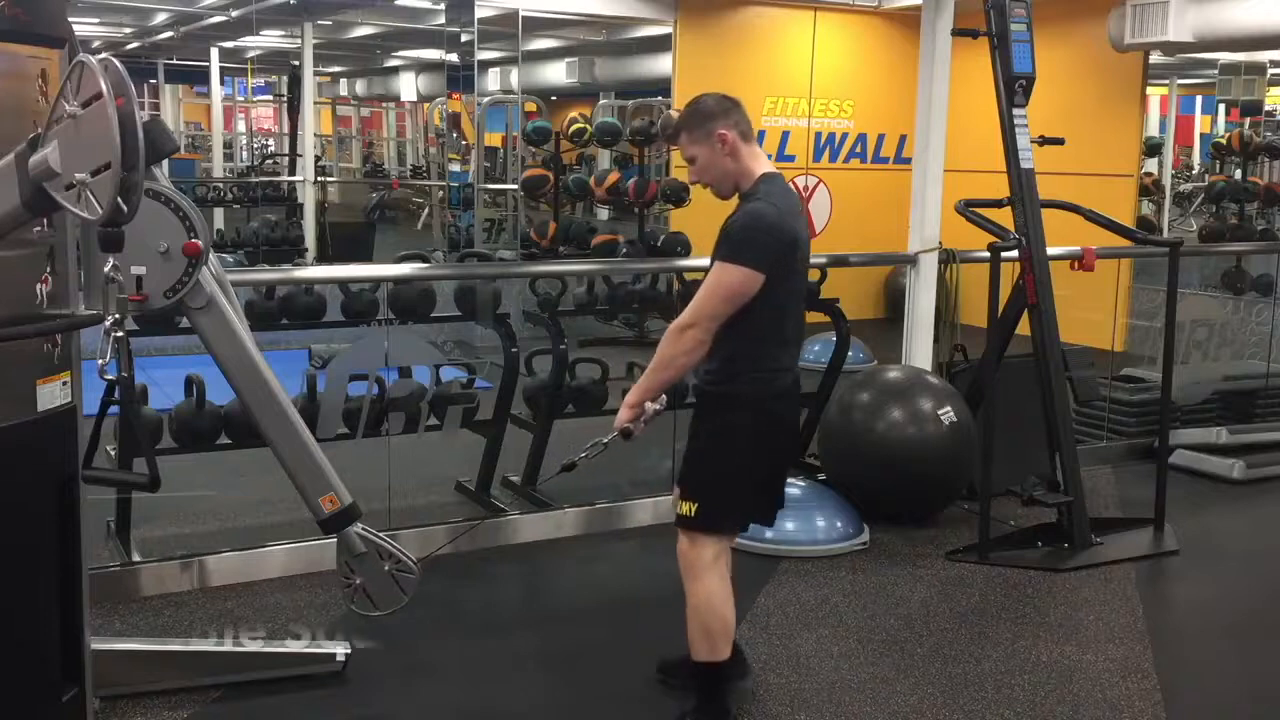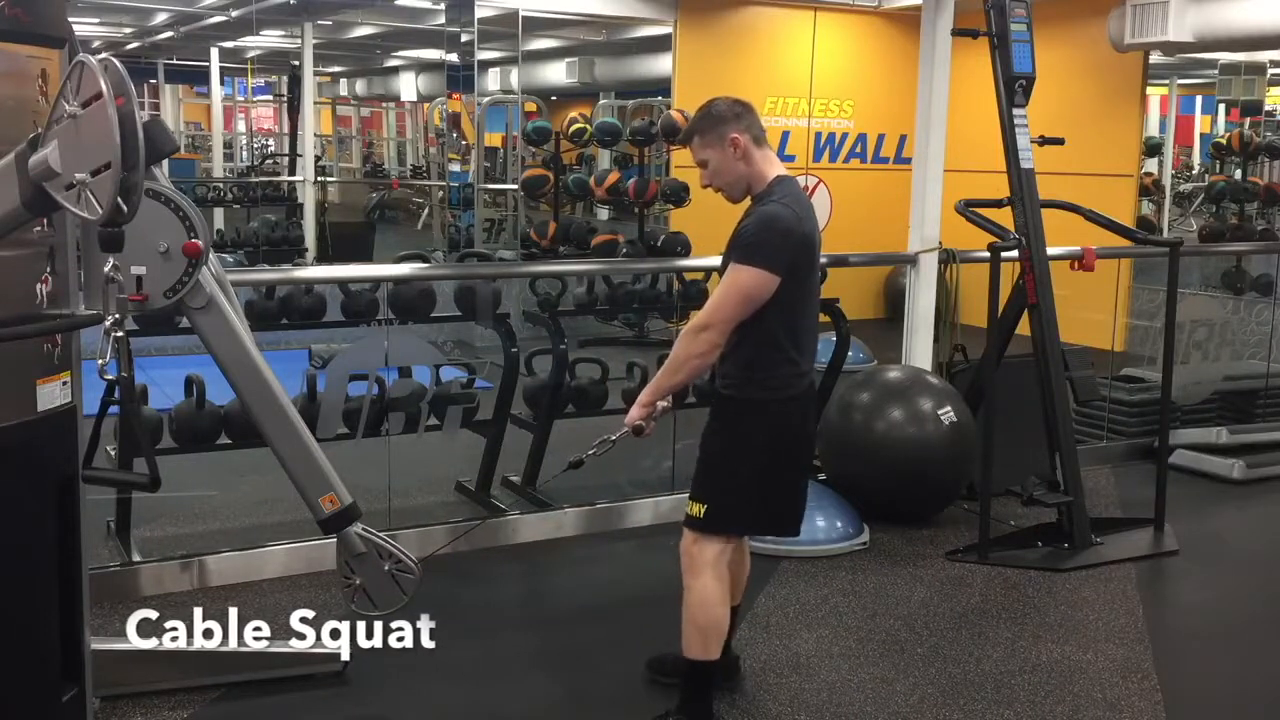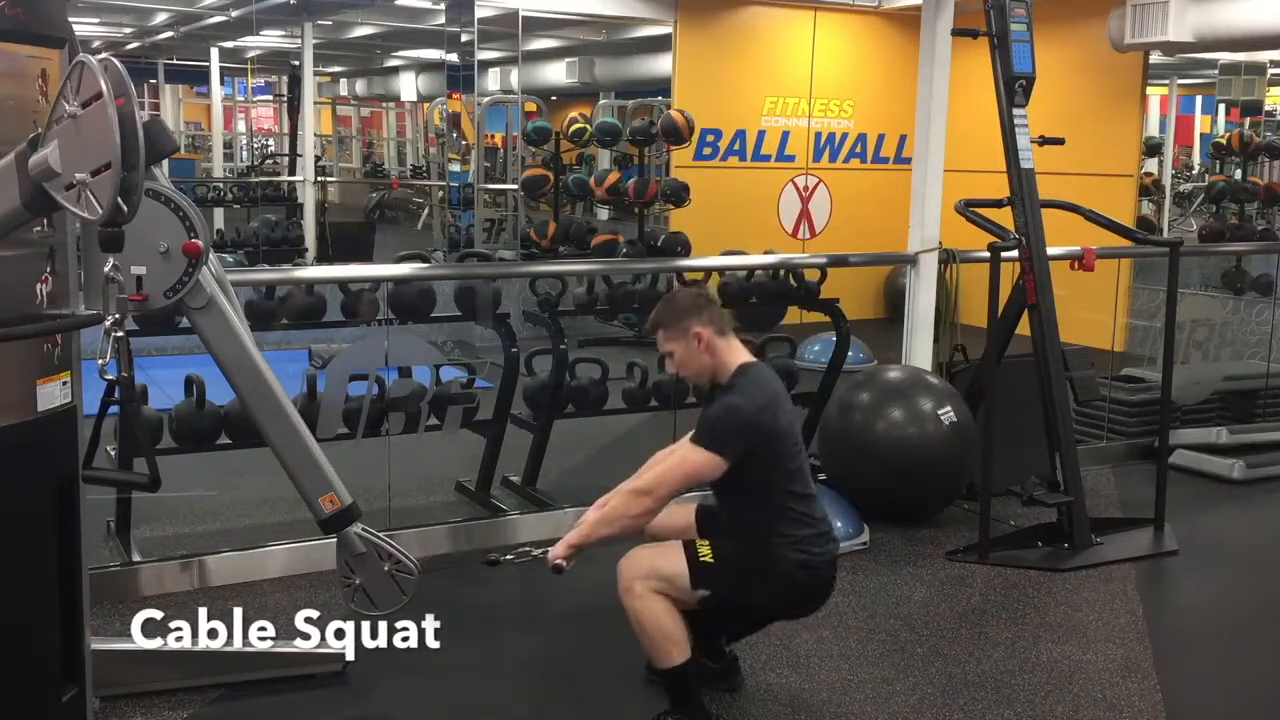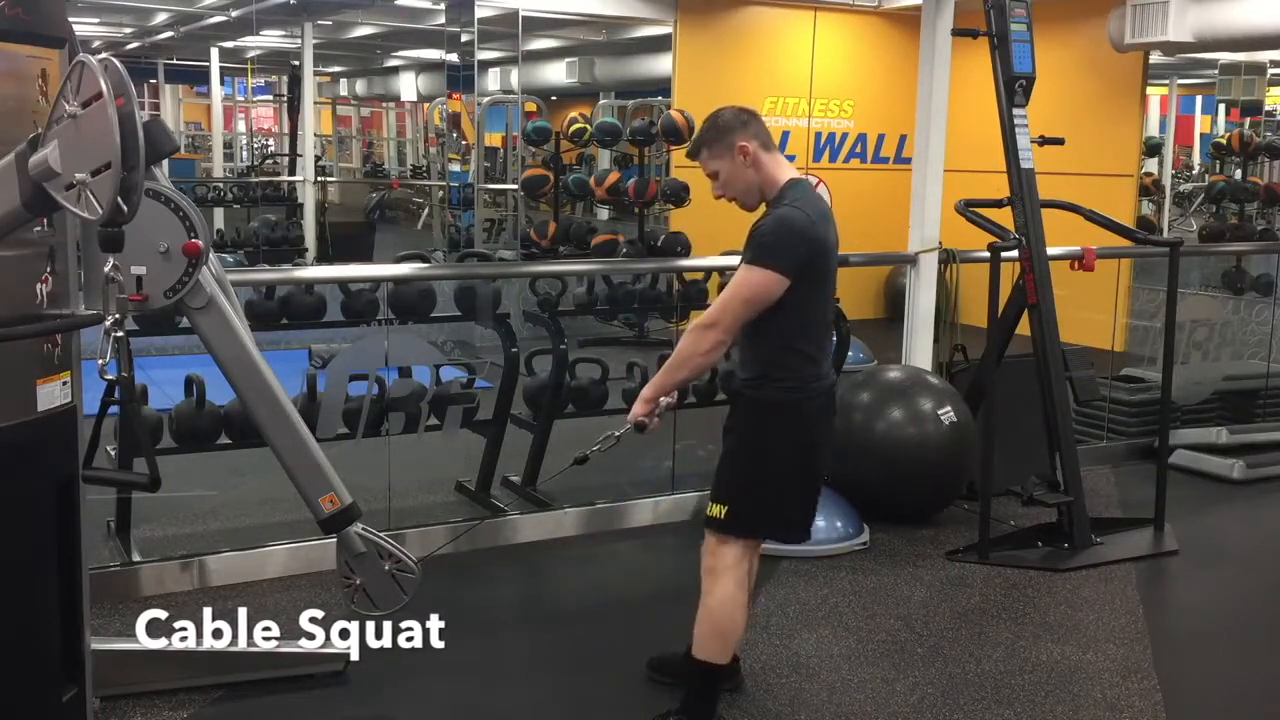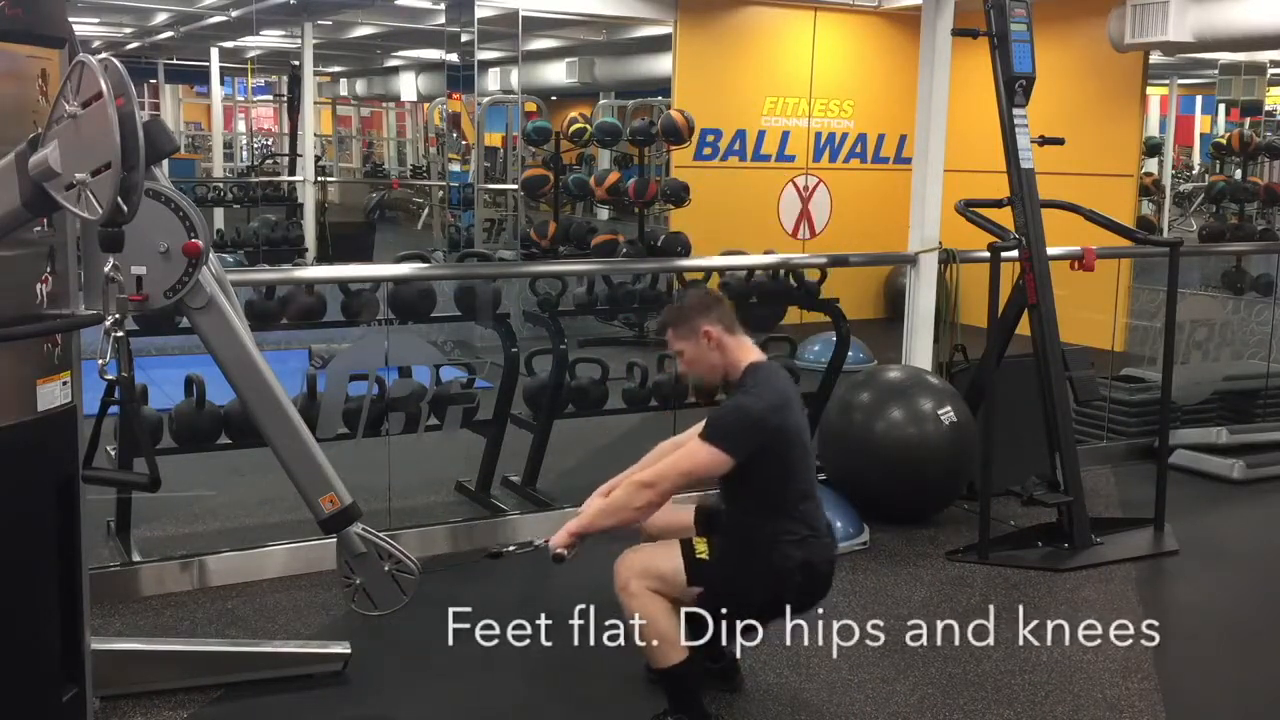
dt=1s
person 1, frame 1
left shoulder: (758, 219)
right shoulder: (773, 203)
left elbow: (696, 327)
right elbow: (711, 322)
left wrist: (637, 399)
right wrist: (657, 386)
left hip: (745, 405)
right hip: (749, 396)
left knee: (699, 551)
right knee: (703, 520)
right ankle: (722, 654)
person 1, frame 2
left shoulder: (772, 221)
right shoulder: (783, 205)
left elbow: (710, 330)
right elbow: (727, 323)
left wrist: (649, 398)
right wrist: (666, 388)
left hip: (762, 406)
right hip: (769, 397)
left knee: (703, 550)
right knee: (728, 535)
right ankle: (715, 656)
person 1, frame 3
left shoulder: (742, 410)
right shoulder: (747, 383)
left elbow: (648, 496)
right elbow: (674, 455)
left wrist: (576, 539)
right wrist: (602, 505)
left hip: (791, 567)
right hip: (775, 537)
left knee: (636, 573)
right knee: (662, 527)
right ankle: (713, 660)
person 1, frame 4
left shoulder: (786, 224)
right shoulder: (799, 207)
left elbow: (717, 328)
right elbow: (734, 321)
left wrist: (653, 391)
right wrist: (670, 380)
left hip: (781, 404)
right hip: (783, 394)
left knee: (725, 553)
right knee: (738, 539)
right ankle: (715, 656)
person 1, frame 5
left shoulder: (751, 408)
right shoulder: (759, 381)
left elbow: (654, 489)
right elbow: (677, 448)
left wrist: (579, 527)
right wrist: (604, 492)
left hip: (787, 564)
right hip: (777, 536)
left knee: (633, 572)
right knee: (662, 527)
right ankle: (712, 657)
